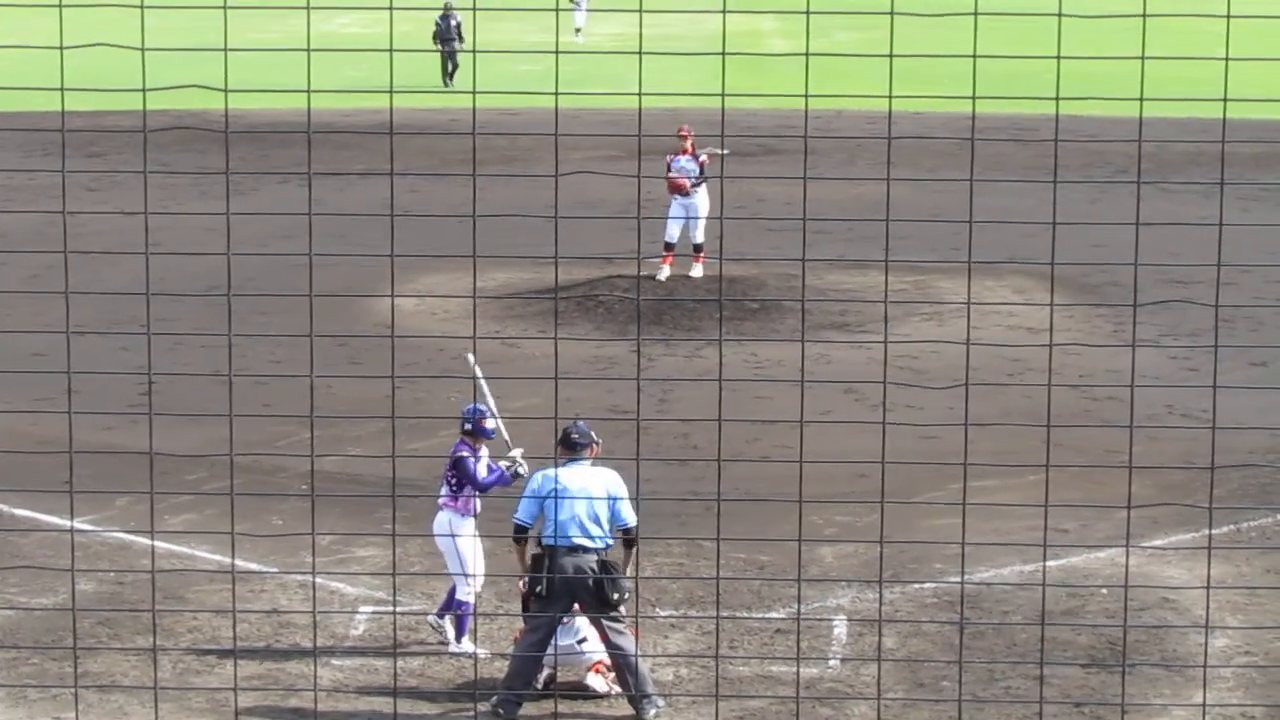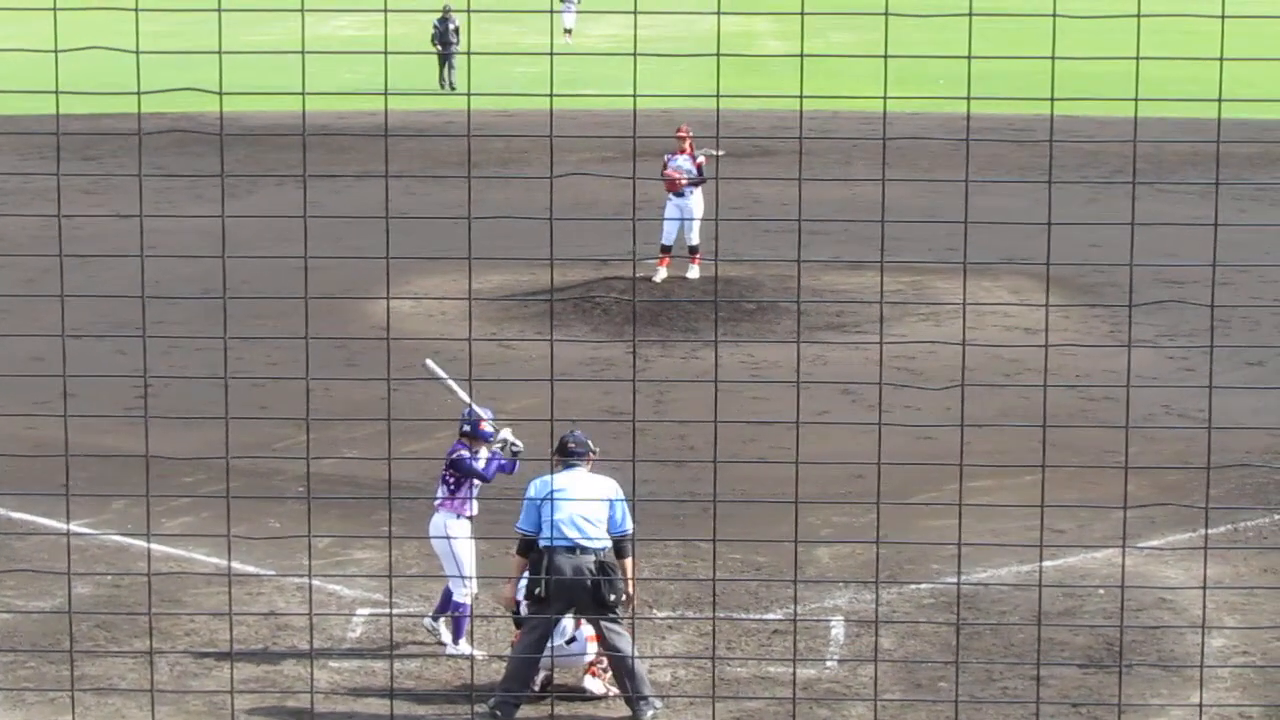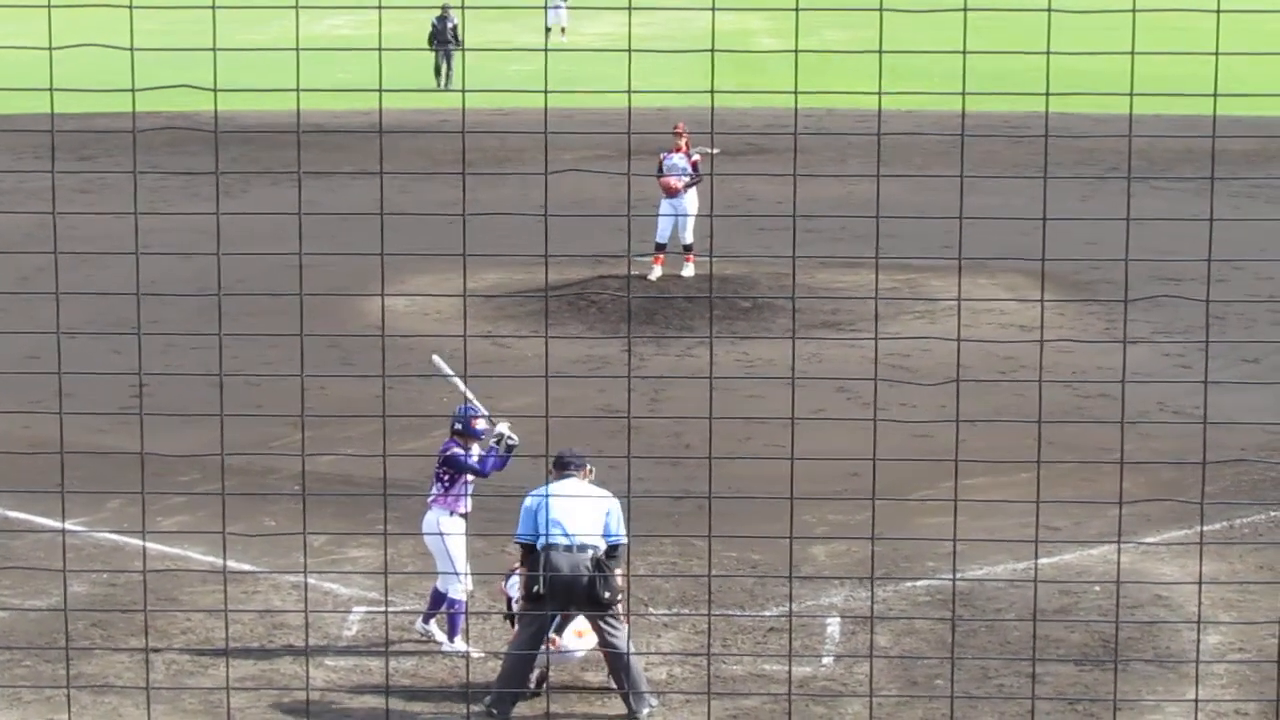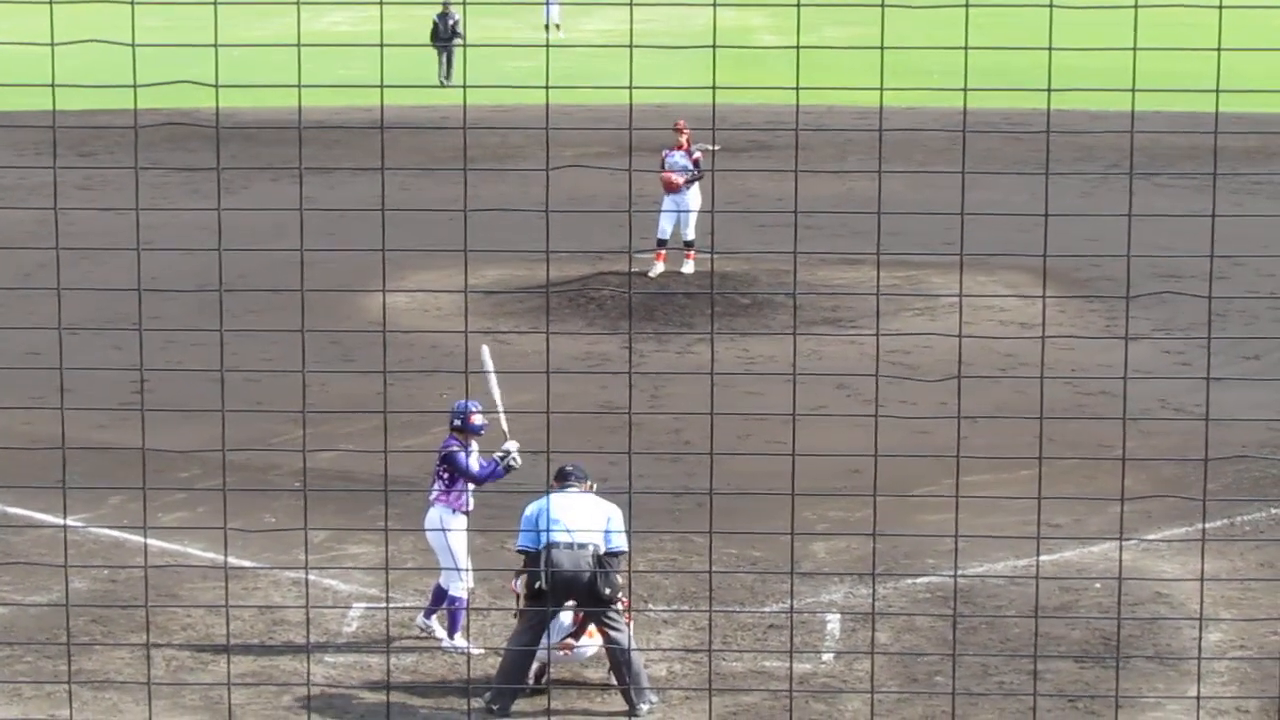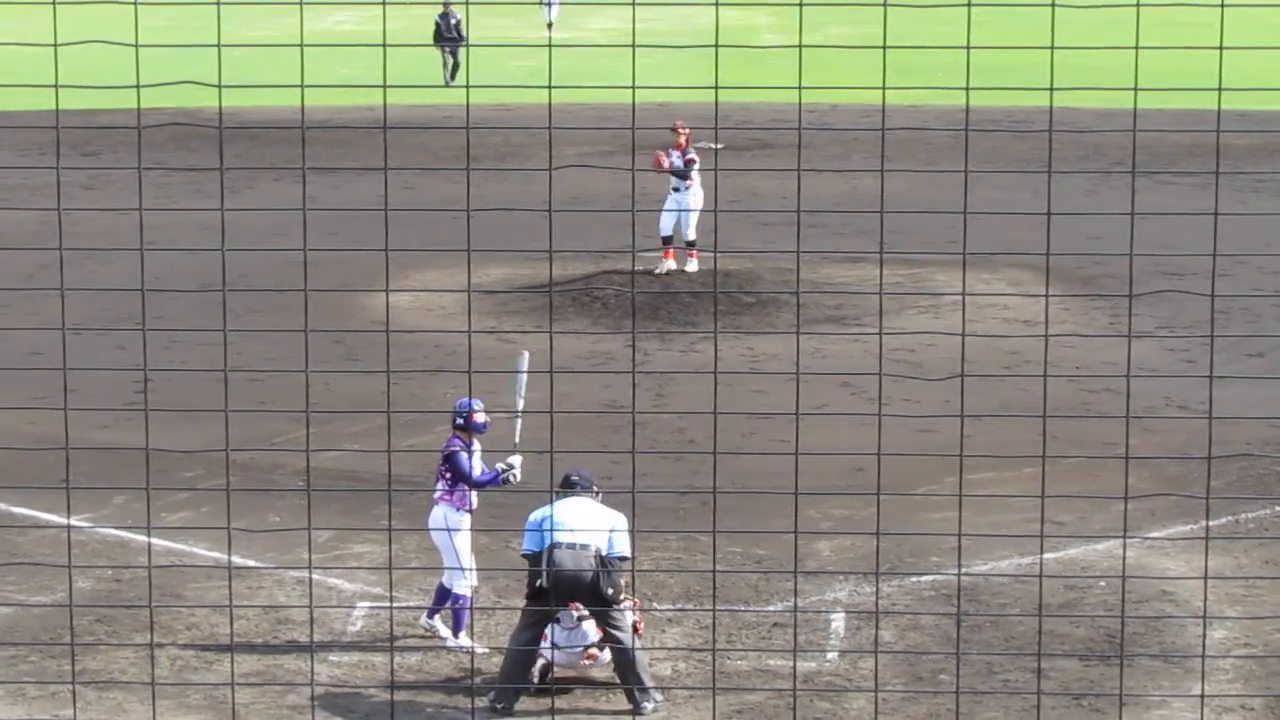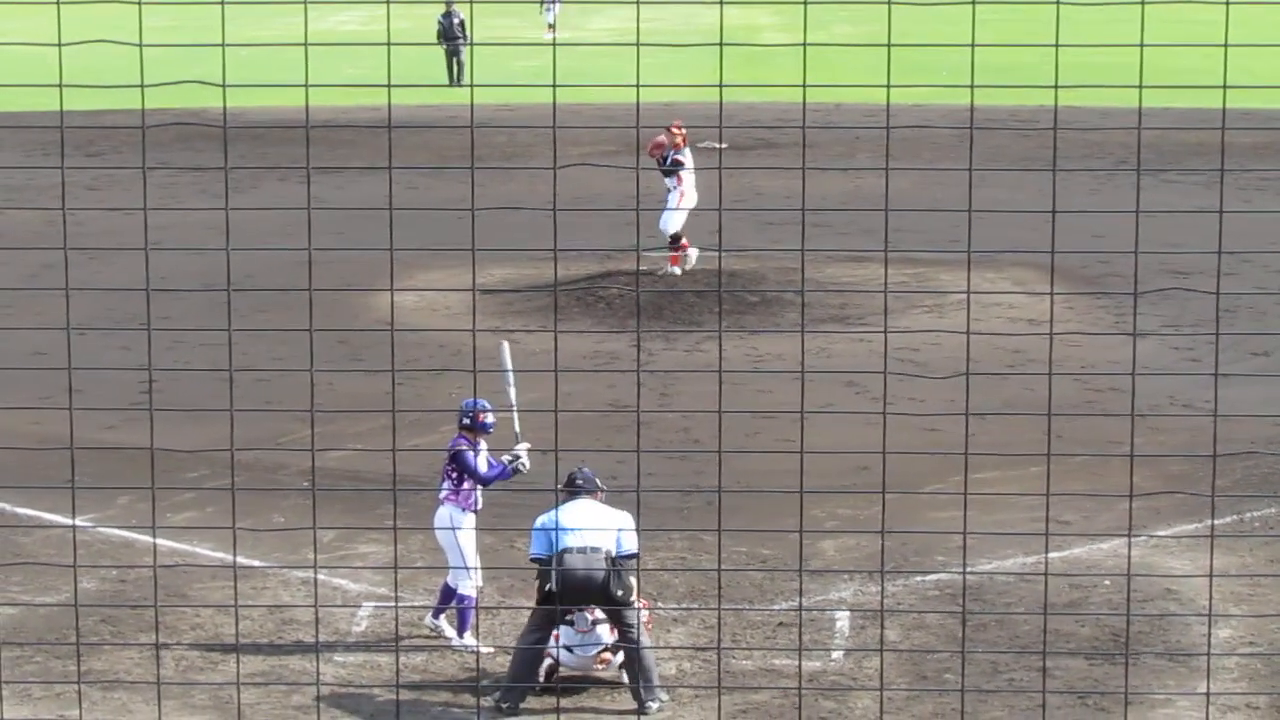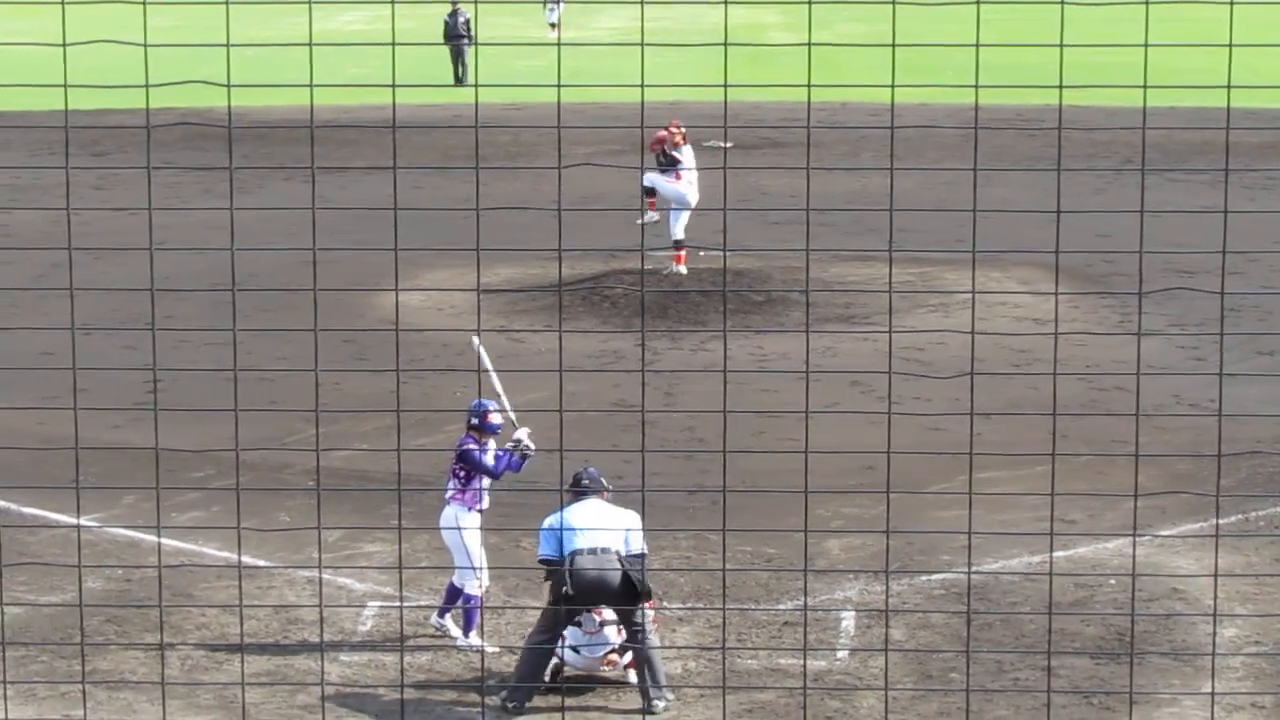
dt=0.3s
person 1, frame 1
left shoulder: (543, 479)
right shoulder: (609, 478)
left elbow: (520, 531)
right elbow: (630, 533)
left wrist: (525, 568)
right wrist: (624, 568)
left hip: (555, 565)
right hip: (594, 567)
left knee: (534, 635)
right knee: (618, 635)
person 1, frame 2
left shoulder: (540, 485)
right shoulder: (608, 485)
left elbow: (527, 542)
right elbow: (623, 542)
left wrist: (516, 582)
right wrist: (628, 584)
left hip: (552, 567)
right hip: (593, 568)
left knee: (531, 637)
right knee: (616, 637)
person 1, frame 3
left shoulder: (536, 496)
right shoulder: (605, 497)
left elbow: (527, 551)
right elbow: (615, 551)
left wrist: (525, 593)
right wrist: (615, 592)
left hip: (550, 565)
right hip: (589, 566)
left knee: (527, 635)
right knee: (614, 634)
person 1, frame 4
left shoulder: (537, 506)
right shoulder: (607, 506)
left elbow: (529, 557)
right elbow: (615, 556)
left wrist: (527, 598)
right wrist: (612, 592)
left hip: (551, 565)
right hip: (591, 566)
left knee: (525, 633)
right knee: (617, 631)
left ankle: (500, 699)
right ankle: (640, 699)
person 1, frame 5
left shoulder: (541, 513)
right shoulder: (612, 514)
left elbow: (533, 558)
right elbow: (617, 561)
left wrist: (535, 593)
right wrist: (614, 592)
left hip: (554, 565)
right hip: (593, 567)
left knee: (526, 632)
right knee: (621, 632)
left ankle: (503, 699)
right ankle: (644, 698)
person 1, frame 6
left shoulder: (547, 518)
right shoulder: (620, 515)
left elbow: (543, 562)
right elbow: (629, 559)
left wrist: (547, 592)
right wrist: (628, 590)
left hip: (564, 572)
right hip: (605, 570)
left knee: (534, 634)
right knee: (633, 632)
left ankle: (509, 699)
right ankle: (649, 698)
person 1, frame 7
left shoulder: (555, 519)
right shoulder: (627, 515)
left elbow: (551, 563)
right elbow: (637, 558)
left wrist: (559, 592)
left hip: (575, 574)
right hip: (615, 571)
left knee: (543, 635)
right knee: (642, 632)
left ankle: (516, 698)
right ankle: (656, 697)
person 2, frame 1
left shoulder: (479, 451)
right shoulder: (462, 454)
left elbow: (498, 479)
right elbow: (481, 485)
left wrist: (515, 470)
right wrist: (506, 463)
left hip: (464, 521)
right hip: (453, 523)
left knee: (474, 576)
right knee: (468, 582)
left ankle: (441, 617)
right ankle: (460, 642)
person 2, frame 2
left shoulder: (479, 451)
right shoulder: (459, 454)
left elbow: (508, 468)
right elbow: (486, 476)
left wrist: (514, 450)
right wrist: (500, 446)
left hip: (460, 523)
right hip: (449, 524)
left knee: (459, 579)
right knee: (466, 584)
left ankle: (436, 620)
right ankle: (458, 644)
person 2, frame 3
left shoulder: (469, 449)
right shoulder: (451, 452)
left elbow: (497, 465)
right elbow: (483, 471)
left wrist: (508, 446)
right wrist: (496, 440)
left hip: (453, 521)
right hip: (442, 522)
left knee: (449, 578)
right knee: (460, 581)
left ankle: (426, 623)
right ankle: (453, 642)
person 2, frame 4
left shoulder: (470, 447)
right shoulder: (452, 449)
left elbow: (486, 474)
right elbow: (476, 478)
left wrist: (507, 463)
right wrist: (502, 456)
left hip: (454, 518)
right hip: (445, 519)
left knee: (452, 574)
right knee: (461, 579)
left ankle: (428, 618)
right ankle: (453, 638)
person 2, frame 5
left shoulder: (471, 446)
right shoulder: (455, 449)
left elbow: (484, 477)
right elbow: (474, 482)
left wrist: (505, 476)
right wrist: (504, 467)
left hip: (458, 517)
right hip: (449, 517)
left knee: (456, 573)
right knee: (465, 578)
left ankle: (431, 618)
right ankle: (457, 637)
person 2, frame 6
left shoulder: (478, 446)
right shoulder: (460, 449)
left elbow: (496, 473)
right elbow: (484, 479)
left wrist: (515, 466)
right wrist: (510, 458)
left hip: (462, 517)
right hip: (454, 518)
left knee: (460, 573)
right knee: (469, 578)
left ankle: (436, 618)
right ankle: (462, 637)
person 2, frame 7
left shoulder: (487, 445)
right shoulder: (467, 448)
left elbow: (510, 466)
right elbow: (494, 472)
left wrist: (523, 453)
right wrist: (513, 445)
left hip: (468, 517)
right hip: (460, 518)
left knee: (465, 573)
right knee: (476, 577)
left ankle: (442, 617)
right ankle: (468, 637)
